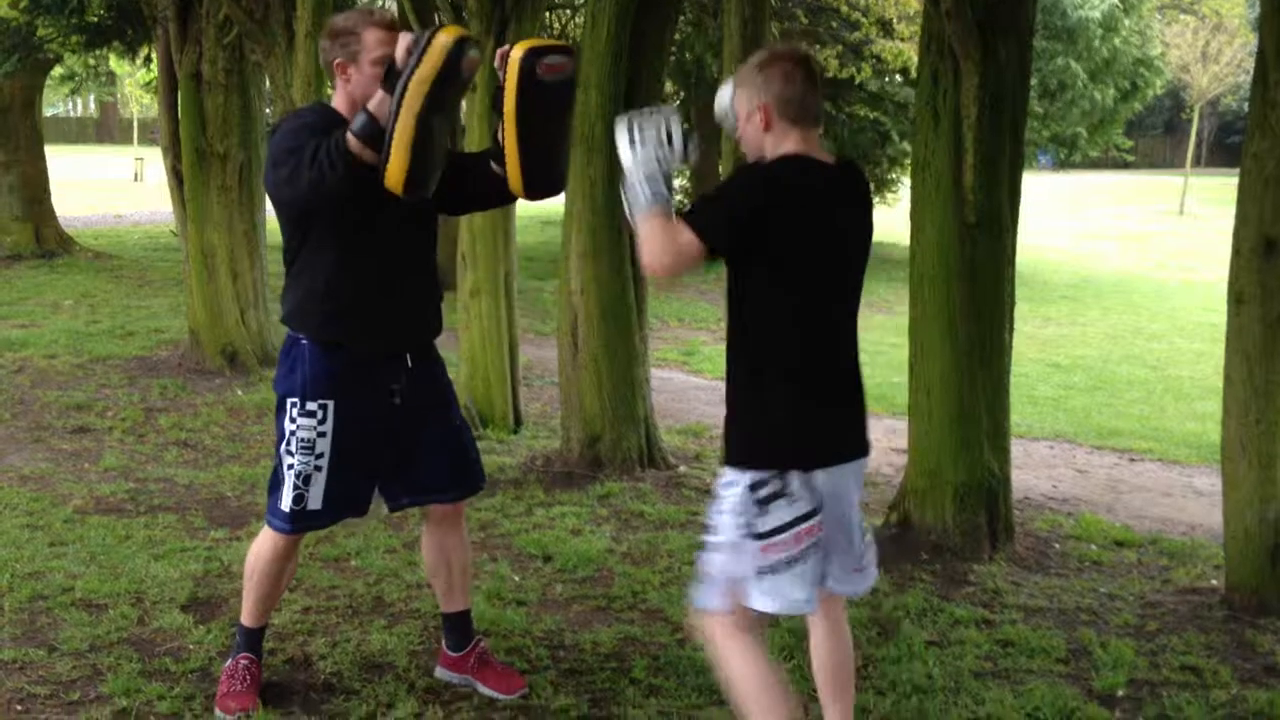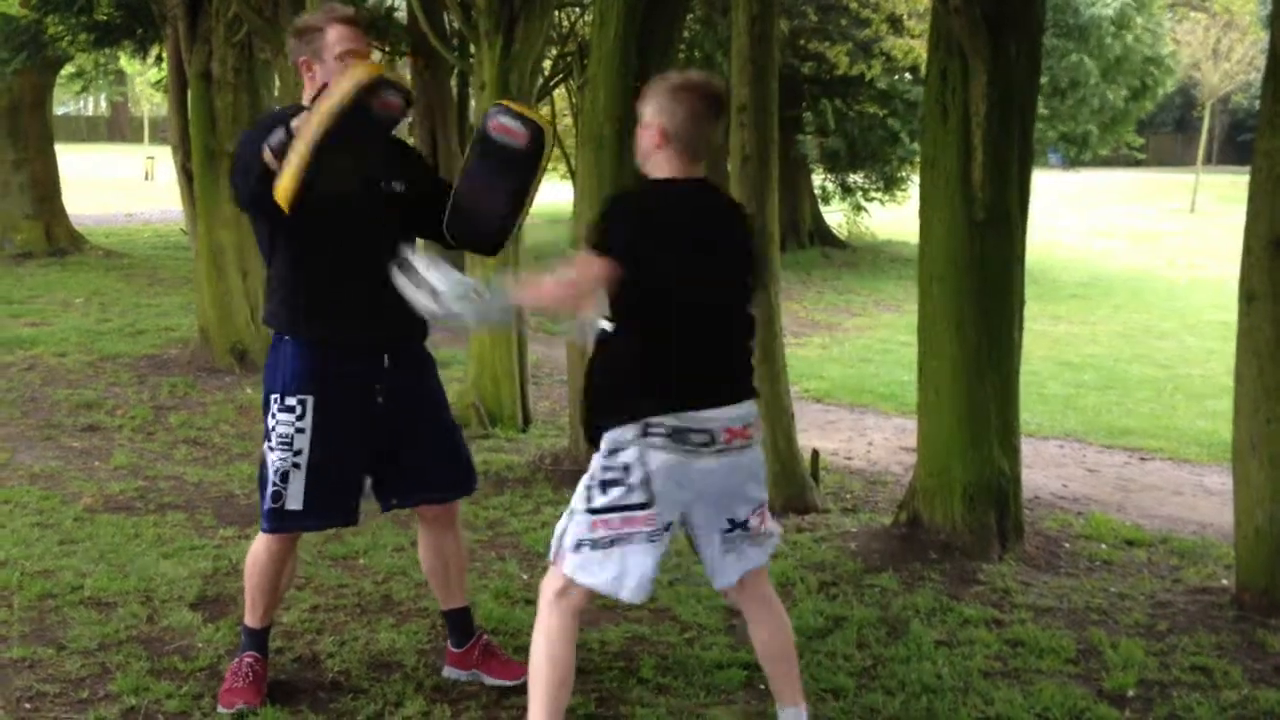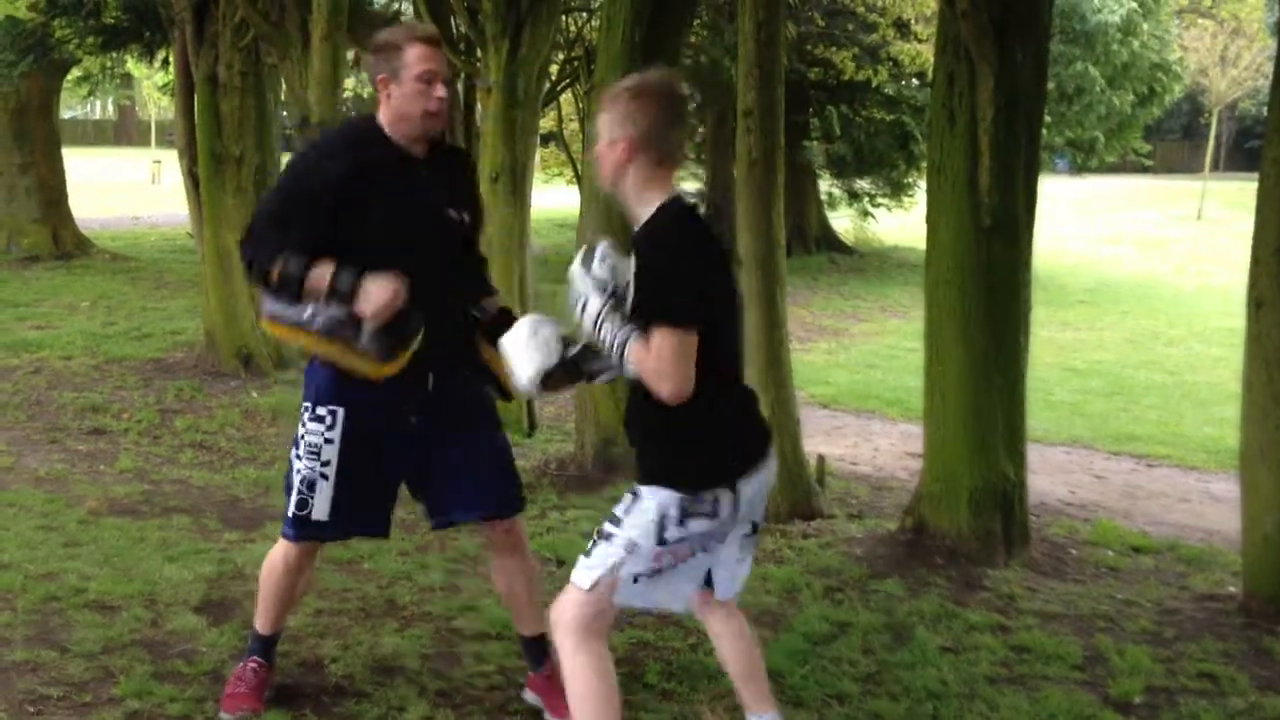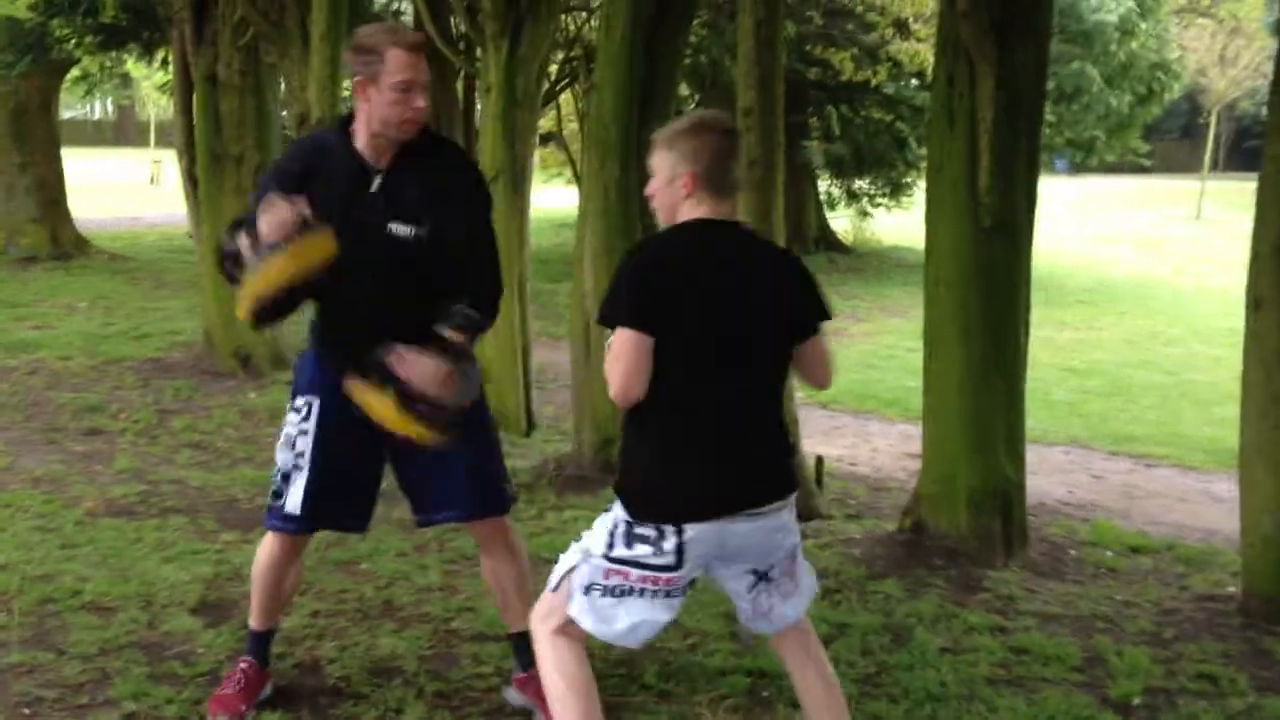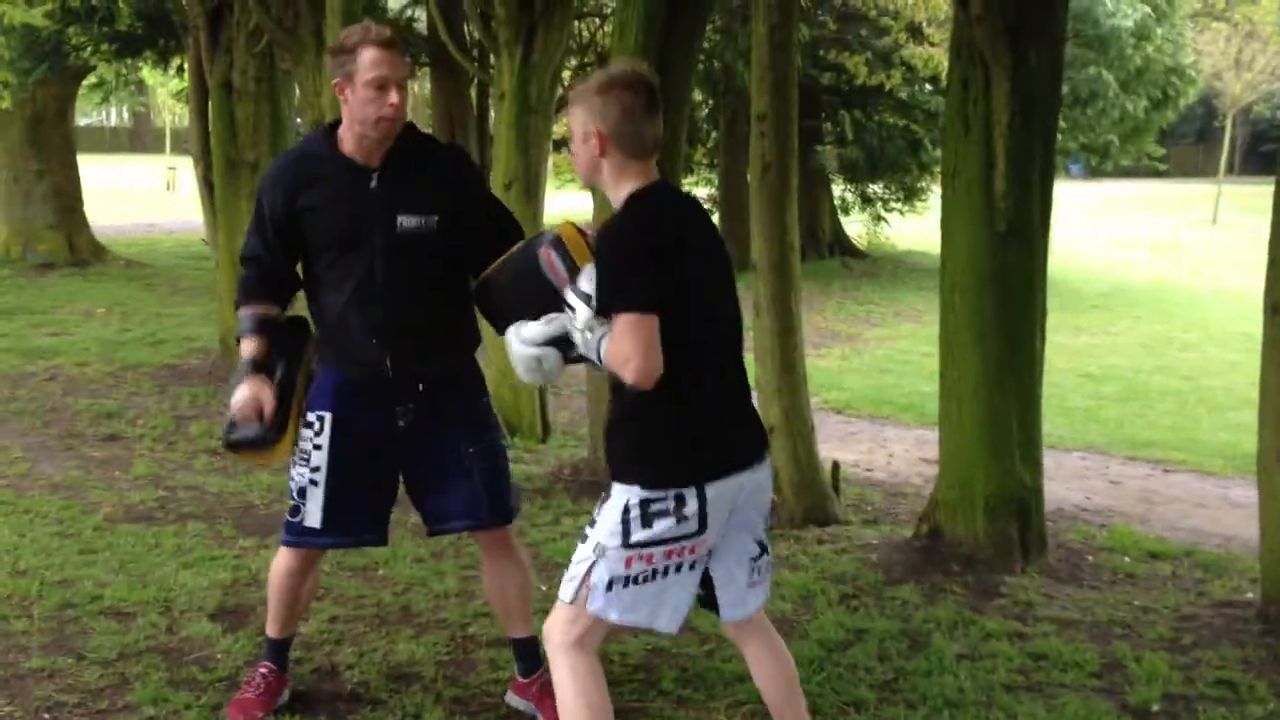
dt=0.7s
person 1, frame 1
right shoulder: (299, 137)
left elbow: (494, 181)
right elbow: (329, 179)
right wrist: (394, 95)
left hip: (410, 357)
right hip: (327, 362)
left knee: (446, 502)
right knee: (291, 521)
left ankle: (459, 650)
right ankle: (244, 657)
person 1, frame 2
left shoulder: (388, 151)
right shoulder: (275, 139)
left elbow: (452, 222)
right elbow: (253, 182)
left hip: (399, 358)
right hip: (312, 362)
left knee: (440, 502)
right knee: (282, 523)
left ankle: (464, 644)
right ankle: (251, 656)
person 1, frame 3
left shoulder: (454, 169)
right shoulder: (338, 157)
right elbow: (262, 250)
left wrist: (507, 327)
right wrist: (353, 286)
left hip: (446, 379)
right hip: (355, 381)
left knee: (502, 524)
right knee: (304, 534)
right ankle: (257, 661)
person 1, frame 4
left shoulder: (449, 172)
right shoulder: (310, 160)
left elbow: (473, 285)
left wrist: (435, 357)
right wrist: (264, 232)
left hip: (433, 375)
right hip: (337, 374)
left knee: (489, 522)
right knee: (288, 527)
right ankle: (253, 663)
person 1, frame 5
left shoulder: (445, 170)
right shoulder: (297, 175)
left elbow: (501, 256)
right elbow: (263, 273)
right wrist: (255, 369)
left hip: (445, 384)
right hip: (348, 386)
left knee: (493, 530)
right knee: (304, 541)
person 2, frame 1
left shoulder: (762, 187)
right shoulder: (849, 186)
left elbow: (661, 261)
left wrist: (647, 181)
left hip: (774, 450)
right hip: (838, 441)
left knee: (722, 620)
right knee: (825, 601)
person 2, frame 2
left shoulder: (639, 209)
right shoulder: (730, 218)
left elbow: (573, 290)
left hip: (650, 438)
right hip: (731, 432)
left knee: (561, 595)
right knee: (752, 584)
person 2, frame 3
left shoulder: (665, 242)
right shoulder: (677, 230)
left elbow: (672, 381)
left wrist: (601, 319)
left hip: (695, 480)
right hip: (740, 463)
left knee: (575, 619)
right knee: (712, 598)
person 2, frame 4
left shoulder: (649, 261)
right shoulder: (780, 267)
left elbow: (624, 387)
right elbow: (816, 372)
left wrist: (628, 339)
left hip: (663, 508)
right hip: (762, 499)
left knee: (552, 626)
right knee: (792, 630)
person 2, frame 5
left shoulder: (627, 233)
right shoulder: (686, 213)
left elbow: (640, 366)
left wrist: (585, 326)
right wrist: (590, 316)
left hip: (671, 481)
right hip: (742, 464)
left knee: (568, 636)
right knee: (747, 621)
